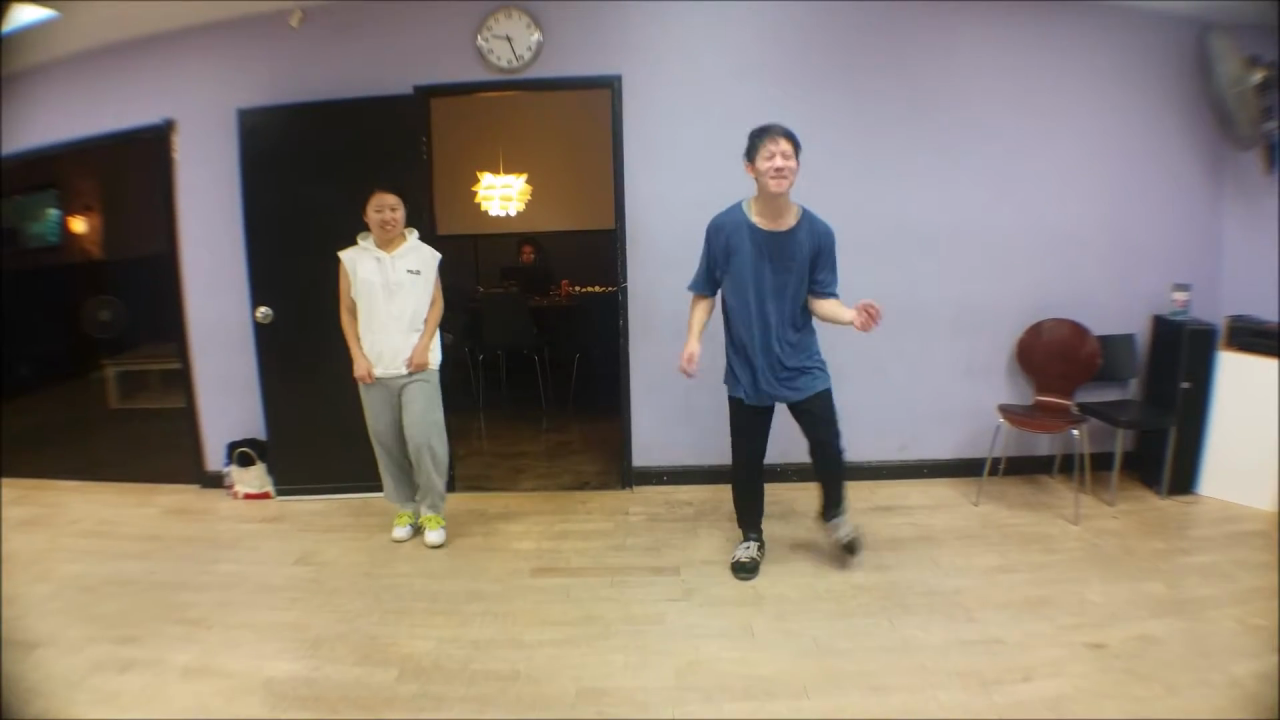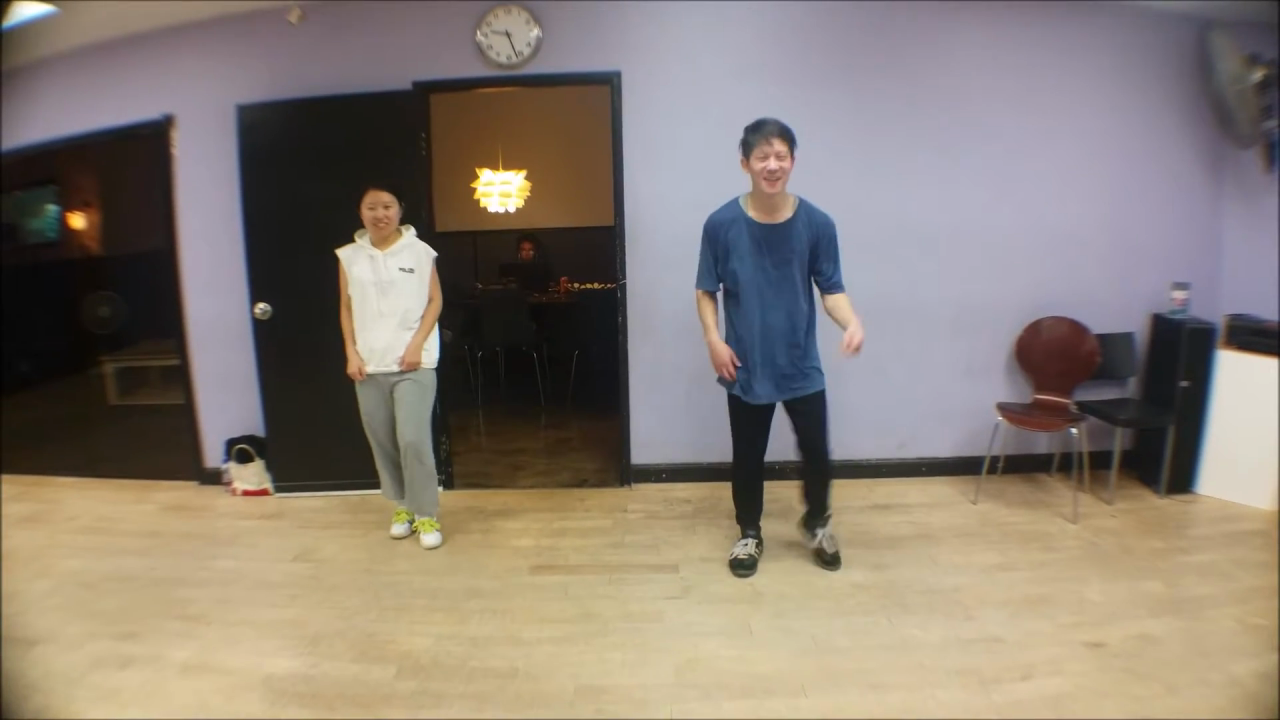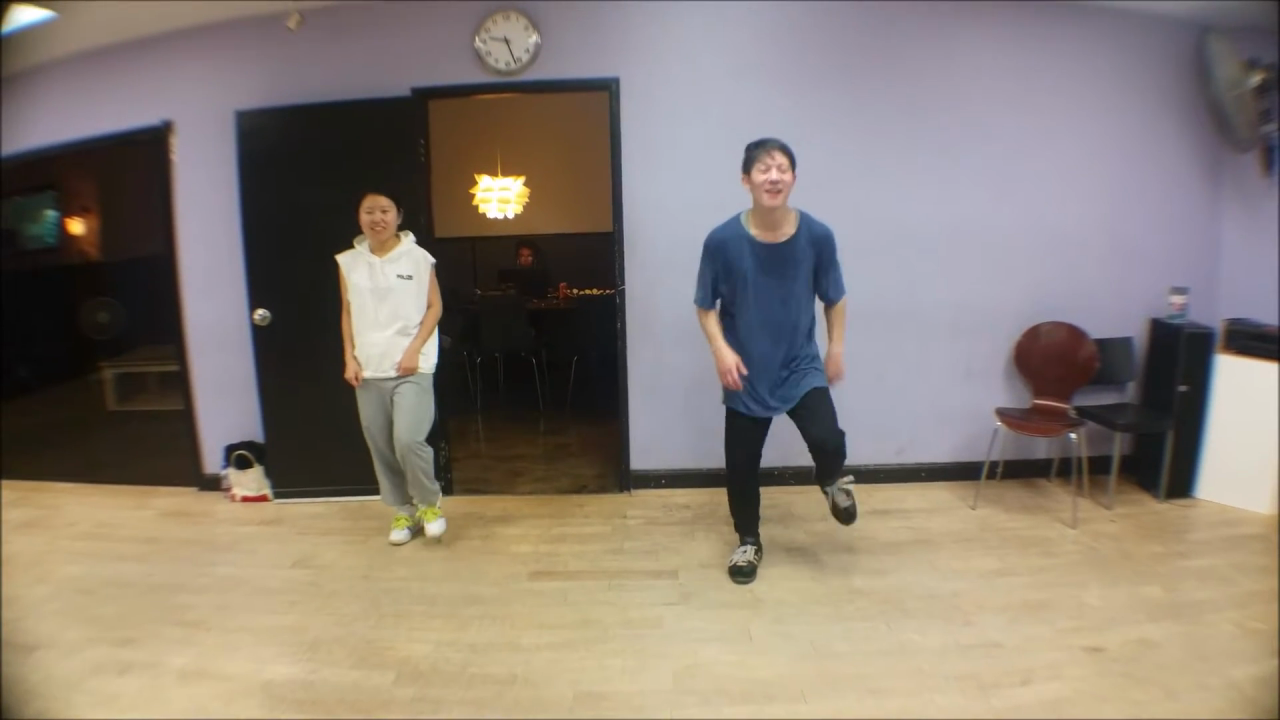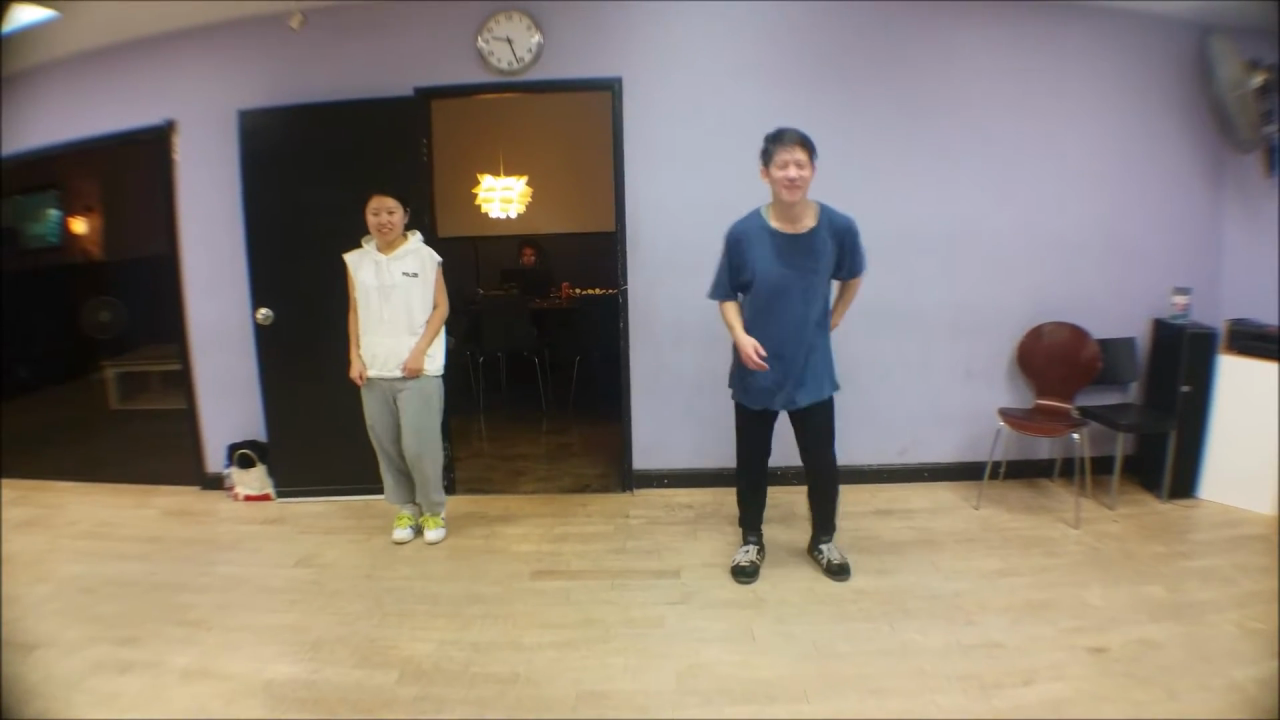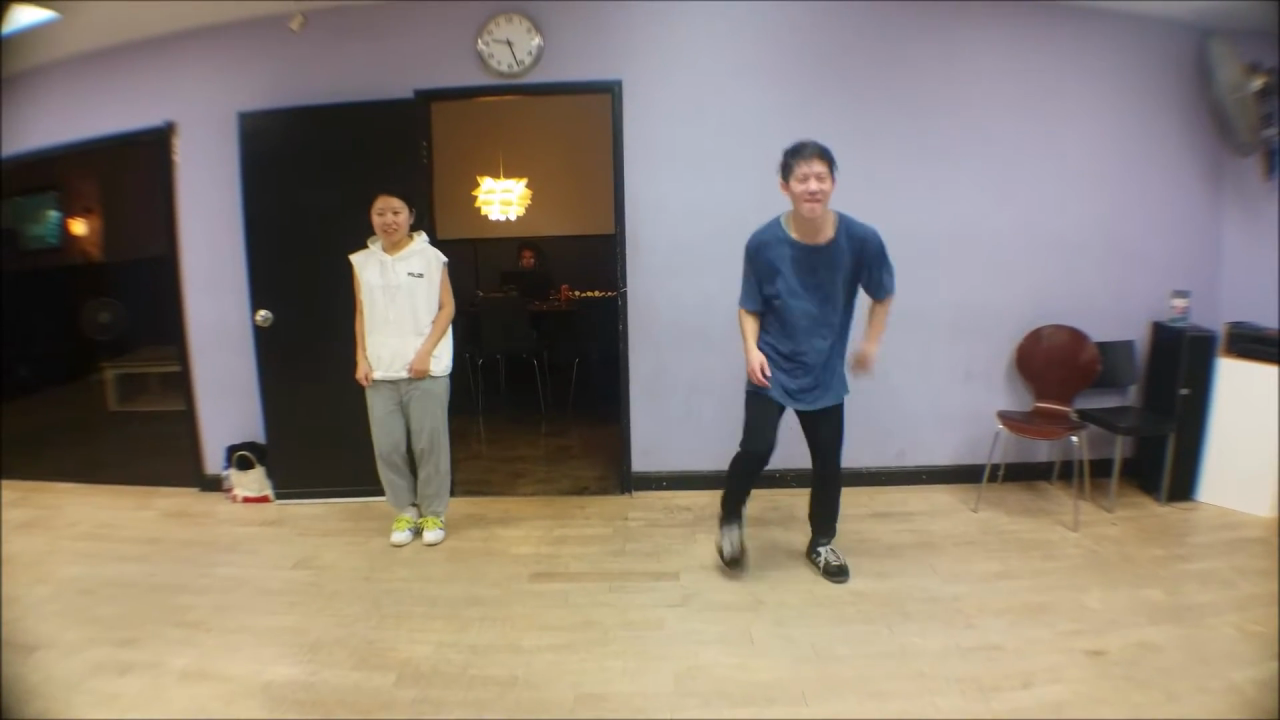
dt=0.2s
person 1, frame 1
left shoulder: (817, 232)
right shoulder: (724, 227)
left elbow: (818, 298)
right elbow: (703, 293)
left wrist: (852, 314)
right wrist: (693, 338)
left hip: (801, 363)
right hip: (746, 367)
left knee: (828, 449)
right knee: (748, 457)
left ankle: (834, 513)
right ankle: (751, 537)
person 1, frame 2
left shoulder: (817, 223)
right shoulder: (721, 224)
left elbow: (831, 288)
right elbow: (706, 288)
left wrist: (851, 323)
right wrist: (714, 338)
left hip: (800, 362)
right hip: (746, 364)
left knee: (816, 451)
right knee: (748, 455)
left ankle: (817, 524)
right ankle: (749, 534)
person 1, frame 3
left shoulder: (817, 236)
right shoulder: (722, 240)
left elbow: (834, 298)
right elbow: (707, 306)
left wrist: (836, 350)
right wrist: (721, 352)
left hip: (802, 368)
right hip: (747, 375)
left knee: (827, 443)
right knee: (742, 465)
left ankle: (833, 480)
right ankle: (748, 540)
person 1, frame 4
left shoulder: (839, 228)
right shoulder: (743, 233)
left elbow: (853, 277)
right elbow: (726, 296)
right wrist: (741, 336)
left hip: (812, 370)
right hip: (757, 370)
left knee: (821, 461)
right knee: (753, 461)
left ankle: (824, 539)
right ankle: (751, 540)
person 1, frame 5
left shoulder: (860, 239)
right shoulder: (764, 242)
left elbow: (881, 294)
right elbow: (750, 306)
left wrist: (870, 341)
right wrist: (751, 349)
left hip: (825, 372)
right hip: (775, 366)
left knee: (828, 462)
right knee: (756, 448)
left ankle: (822, 542)
right ankle: (732, 522)
person 2, frame 1
left shoulder: (424, 255)
right shoulder: (352, 260)
left elbow: (436, 304)
right elbow: (347, 312)
left wrist: (423, 346)
right wrist: (357, 356)
left hip: (418, 365)
right hip: (374, 368)
left knee: (425, 439)
right knee: (387, 443)
left ankle: (432, 510)
right ankle: (406, 508)
person 2, frame 2
left shoulder: (419, 252)
right shoulder: (349, 257)
left elbow: (435, 301)
right elbow: (346, 309)
left wrist: (416, 345)
right wrist: (351, 353)
left hip: (413, 363)
right hip: (370, 365)
left knee: (413, 439)
right knee: (383, 441)
left ankle: (426, 514)
right ankle: (403, 506)
person 2, frame 3
left shoulder: (418, 258)
right shoulder: (348, 262)
left elbow: (434, 307)
right elbow: (347, 313)
left wrist: (413, 351)
right wrist: (350, 358)
left hip: (412, 368)
right hip: (369, 370)
left knee: (408, 440)
right knee: (381, 447)
left ankle: (429, 502)
right ankle: (403, 510)
person 2, frame 4
left shoulder: (425, 257)
right shoulder: (356, 262)
left elbow: (441, 308)
right elbow: (355, 313)
left wrist: (419, 351)
right wrist: (355, 357)
left hip: (419, 369)
right hip: (374, 370)
left knee: (420, 445)
right knee: (387, 445)
left ankle: (433, 511)
right ankle: (406, 509)
person 2, frame 5
left shoulder: (430, 258)
right shoulder: (362, 262)
left elbow: (447, 308)
right elbow: (361, 314)
left wrist: (425, 352)
right wrist: (361, 358)
left hip: (426, 370)
right hip: (380, 372)
left knee: (430, 445)
right knee: (387, 449)
left ankle: (433, 513)
right ankle: (405, 512)
